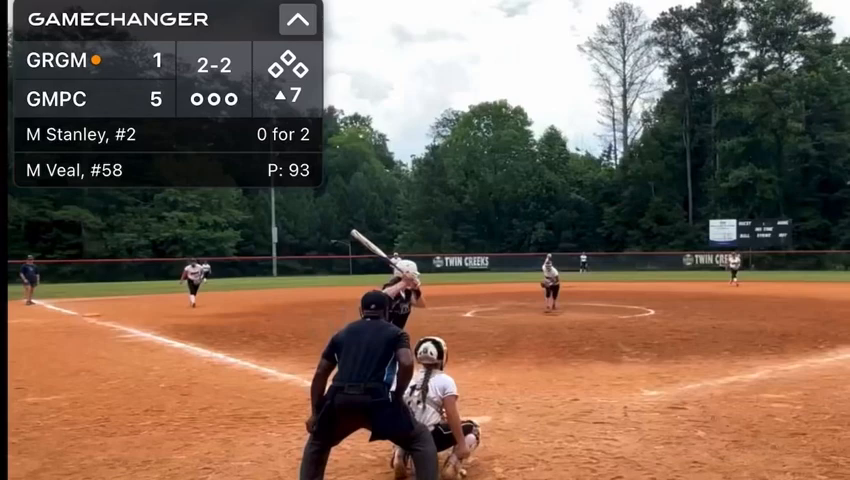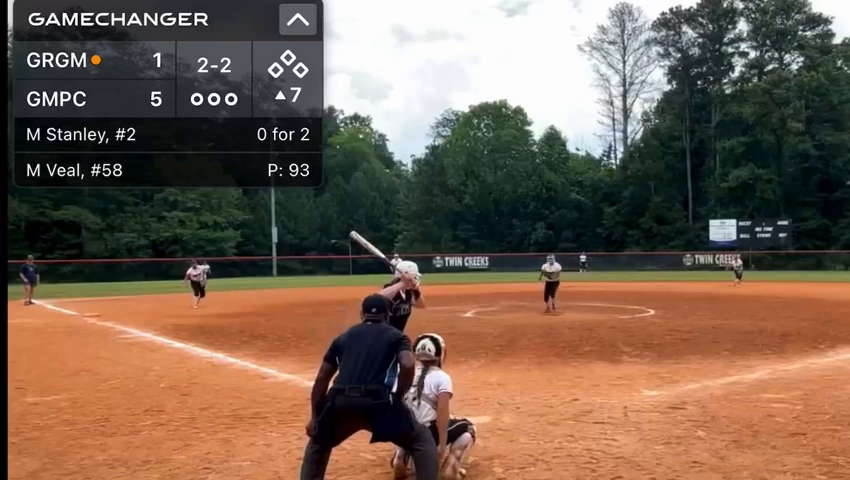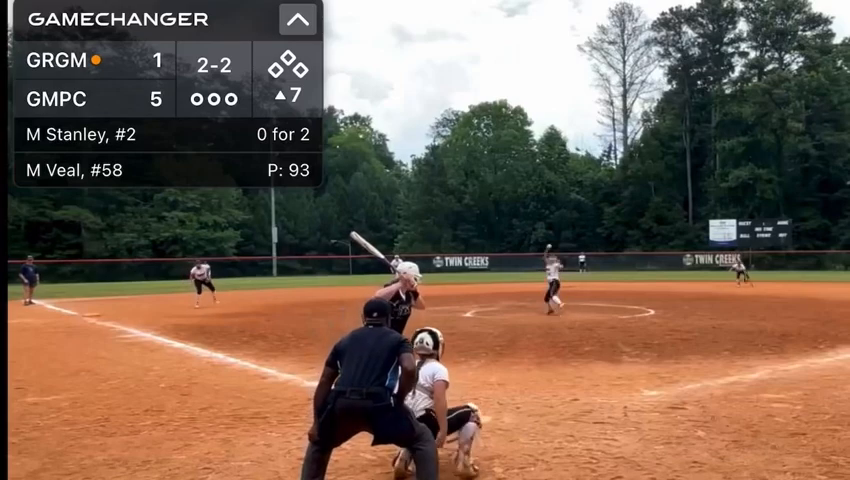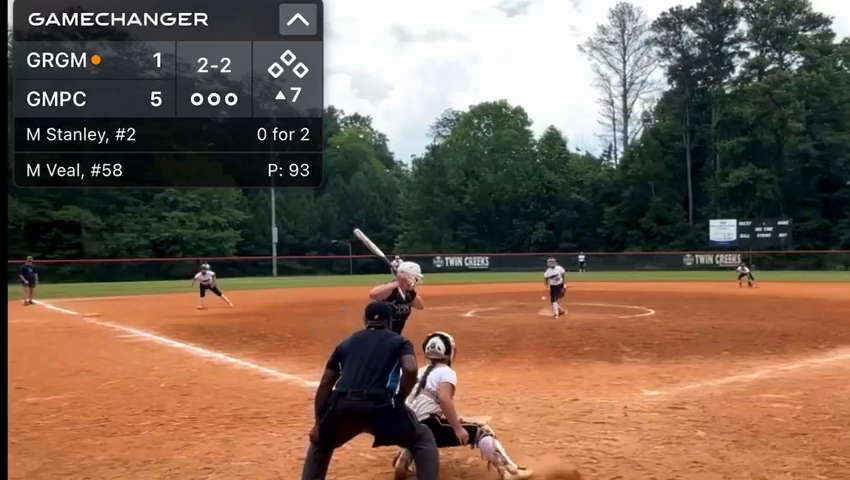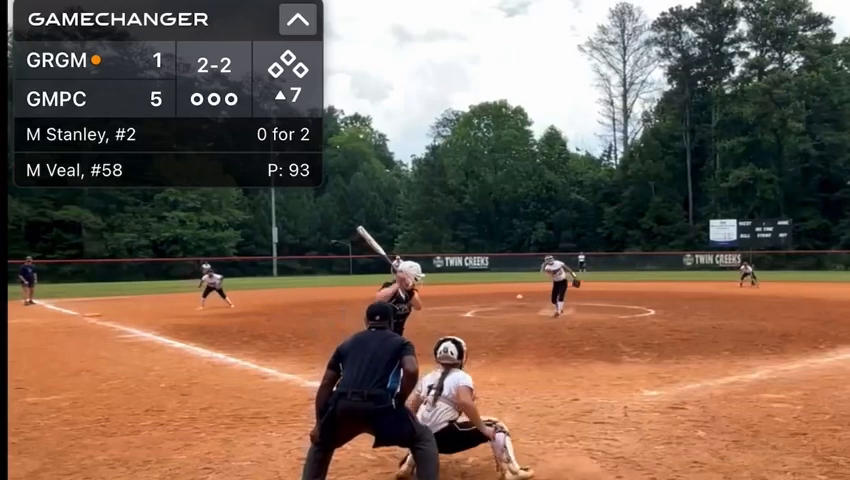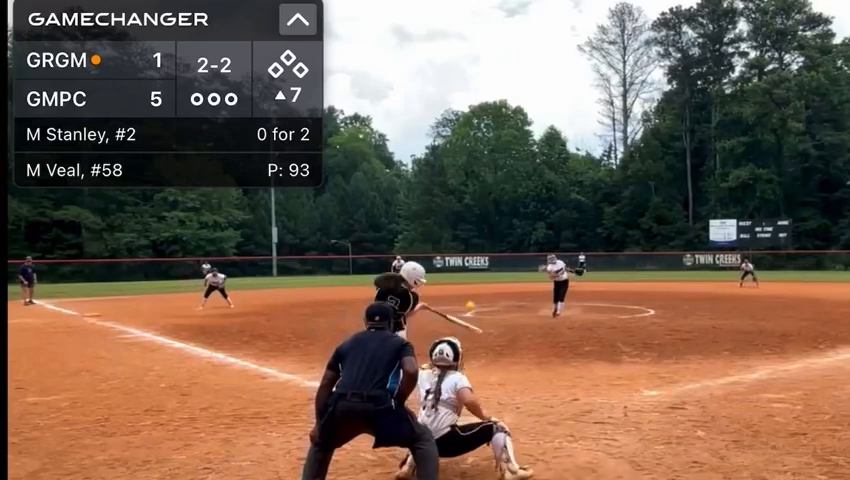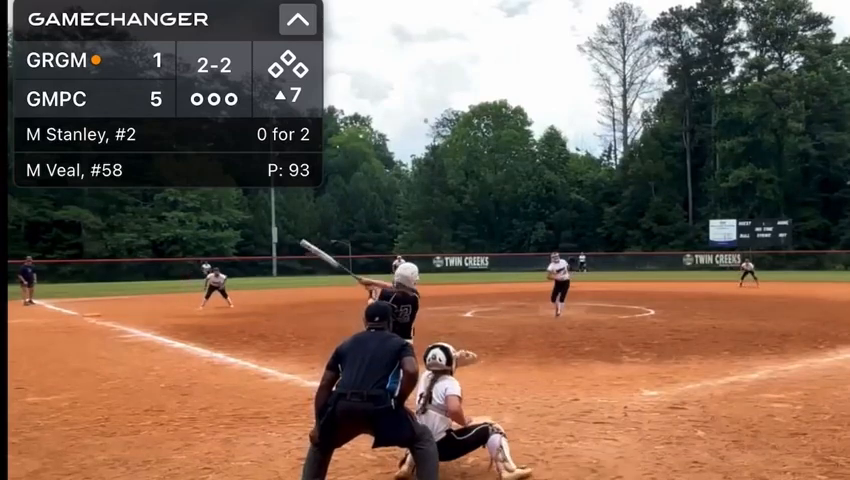
dt=0.2s
person 1, frame 1
left shoulder: (342, 333)
right shoulder: (395, 333)
left elbow: (320, 374)
right elbow: (406, 363)
left wrist: (315, 412)
right wrist: (397, 396)
left hip: (340, 399)
right hip: (376, 399)
left knee: (318, 440)
right knee: (420, 439)
person 1, frame 2
left shoulder: (344, 337)
right shoulder: (396, 336)
left elbow: (322, 377)
right elbow: (408, 367)
left wrist: (314, 417)
right wrist: (397, 398)
left hip: (341, 401)
right hip: (377, 401)
left knee: (319, 441)
right knee: (421, 440)
person 1, frame 3
left shoulder: (345, 341)
right shoulder: (397, 340)
left elbow: (325, 381)
right elbow: (409, 369)
left wrist: (317, 422)
right wrist: (398, 401)
left hip: (341, 404)
right hip: (378, 403)
left knee: (320, 442)
right knee: (422, 440)
person 1, frame 4
left shoulder: (347, 343)
right shoulder: (399, 341)
left elbow: (325, 383)
right elbow: (410, 370)
left wrist: (318, 423)
right wrist: (398, 402)
left hip: (342, 405)
right hip: (379, 405)
left knee: (321, 443)
right knee: (423, 440)
person 1, frame 5
left shoulder: (348, 344)
right shoulder: (400, 342)
left elbow: (326, 384)
right elbow: (411, 370)
left wrist: (319, 423)
right wrist: (399, 402)
left hip: (343, 406)
right hip: (379, 405)
left knee: (321, 443)
right knee: (423, 440)
person 1, frame 6
left shoulder: (347, 344)
right shoulder: (400, 343)
left elbow: (325, 384)
right elbow: (411, 371)
left wrist: (318, 423)
right wrist: (398, 403)
left hip: (342, 407)
right hip: (379, 407)
left knee: (321, 442)
right knee: (423, 440)
person 1, frame 7
left shoulder: (347, 344)
right shoulder: (399, 343)
left elbow: (324, 386)
right elbow: (411, 372)
left wrist: (319, 424)
right wrist: (398, 403)
left hip: (342, 407)
right hip: (378, 406)
left knee: (321, 442)
right knee: (423, 440)
person 2, frame 1
right shoulder: (445, 380)
right elbow: (452, 414)
right wrist: (461, 444)
right hip: (430, 438)
right knee: (472, 428)
left ankle: (400, 460)
right ankle: (452, 467)
person 2, frame 2
right shoulder: (442, 377)
right elbow: (443, 411)
right wrist: (442, 443)
right knee: (467, 427)
left ankle: (400, 460)
right ankle: (451, 468)
person 2, frame 3
right shoulder: (438, 369)
right elbow: (439, 399)
right wrist: (443, 430)
right hip: (424, 421)
right knee: (471, 413)
left ankle: (401, 462)
right ankle: (463, 464)
person 2, frame 4
left shoulder: (421, 373)
right shoulder: (446, 372)
right elbow: (443, 399)
right wrist: (457, 429)
right hip: (427, 426)
right knee: (480, 431)
left ankle: (402, 464)
person 2, frame 5
left shoulder: (428, 378)
right shoulder: (461, 377)
left elbow: (413, 408)
right elbow: (465, 402)
right wrist: (483, 427)
right hip: (445, 436)
right knee: (496, 428)
left ankle: (408, 466)
person 2, frame 6
left shoulder: (425, 376)
right shoulder: (457, 378)
right elbow: (469, 400)
right wrist: (482, 417)
right hip: (446, 441)
right knee: (497, 428)
left ankle: (408, 467)
person 2, frame 7
left shoulder: (424, 378)
right shoulder: (450, 383)
right elbow: (454, 409)
right wrist: (464, 422)
right hip: (444, 445)
right knee: (492, 429)
left ankle: (408, 466)
